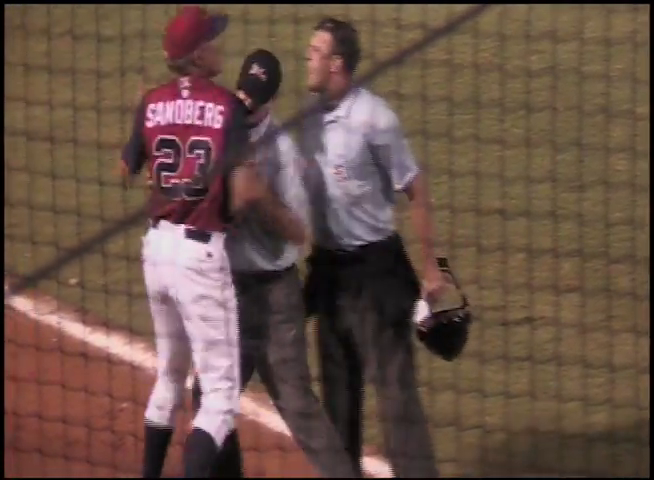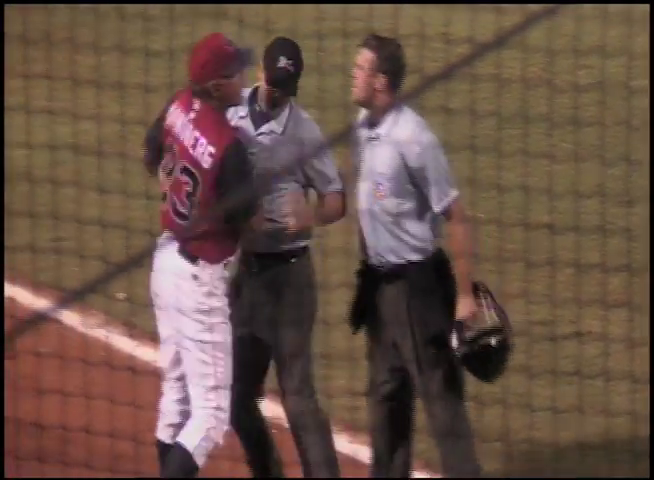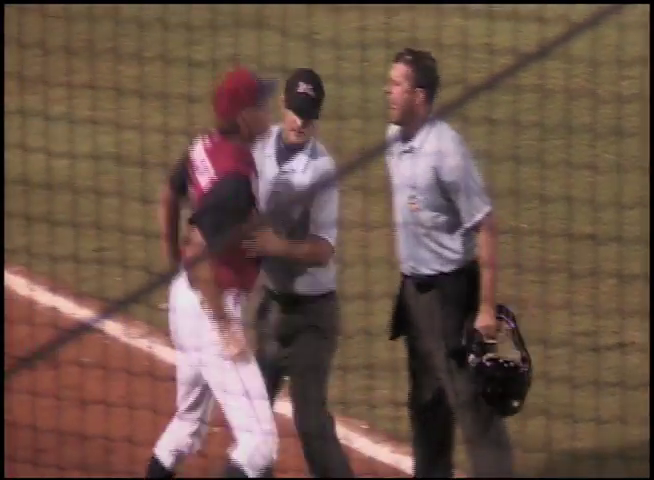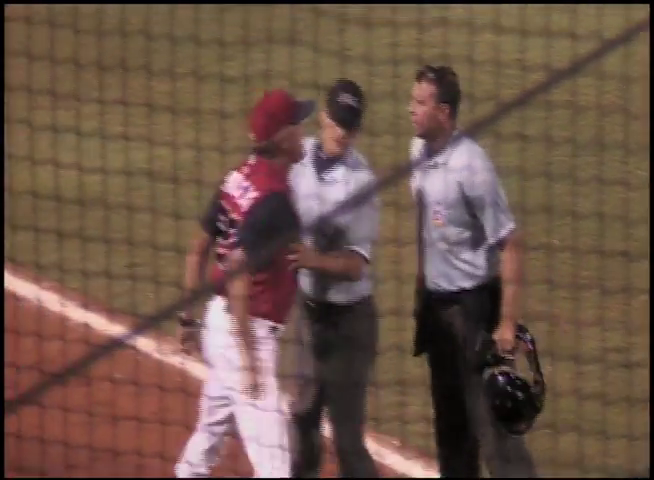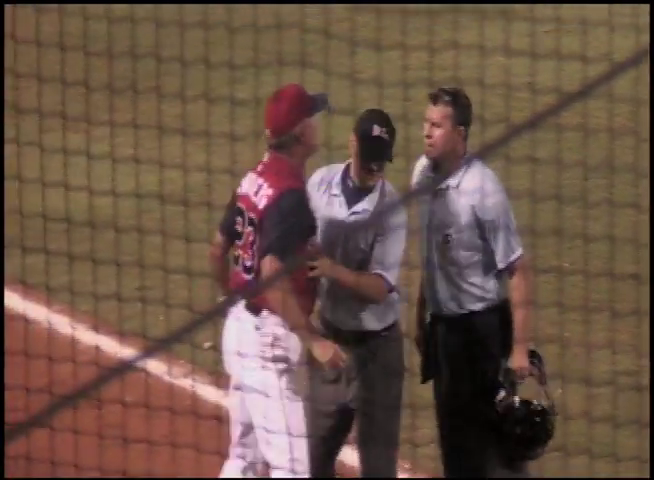
dt=0.2s
person 1, frame 1
left shoulder: (373, 117)
right shoulder: (311, 109)
left elbow: (415, 191)
left wrist: (429, 266)
right wrist: (310, 253)
left hip: (375, 265)
right hip: (327, 263)
left knee: (394, 382)
right knee: (336, 380)
person 1, frame 2
left shoulder: (413, 136)
right shoulder: (363, 125)
left elbow: (454, 214)
left wrist: (465, 293)
left hip: (418, 281)
right hip: (378, 280)
left knee: (441, 395)
right knee: (385, 391)
person 1, frame 3
left shoulder: (446, 150)
right shoulder: (396, 137)
left elbow: (485, 228)
left wrist: (486, 305)
left hip: (450, 291)
right hip: (415, 290)
left knee: (471, 404)
right knee: (424, 402)
person 1, frame 4
left shoulder: (471, 167)
right shoulder: (418, 151)
left elbow: (510, 244)
left wrist: (507, 321)
left hip: (473, 306)
right hip: (438, 305)
left knee: (492, 419)
right knee: (449, 419)
person 1, frame 5
left shoulder: (483, 189)
right shoulder: (423, 172)
left elbow: (517, 270)
left wrist: (519, 348)
right wrist: (421, 317)
left hip: (481, 330)
right hip: (443, 328)
left knee: (494, 442)
right knee: (454, 442)
person 2, frame 1
left shoulder: (151, 102)
right shoulder: (227, 107)
left elbow: (126, 172)
right elbow: (248, 192)
right wrist: (286, 222)
left hip: (157, 248)
right hip: (201, 254)
left knee: (169, 373)
right knee: (220, 394)
person 2, frame 2
left shoulder: (177, 107)
right shoulder: (228, 145)
left elbow: (152, 157)
right elbow: (247, 223)
left hip: (166, 262)
right hip: (198, 277)
left knee: (176, 389)
right knee: (209, 413)
person 2, frame 3
left shoulder: (204, 146)
right shoulder: (234, 178)
left elbow: (167, 198)
right elbow: (199, 258)
left wrist: (172, 255)
right wrist: (226, 328)
left hip: (186, 298)
right hip: (207, 306)
left knee: (190, 419)
right knee: (260, 440)
person 2, frame 4
left shoulder: (237, 177)
right shoulder: (274, 198)
left elbow: (198, 249)
right elbow: (238, 277)
left wrist: (190, 313)
right wrist: (250, 358)
left hip: (219, 320)
right hip: (246, 333)
left knee: (210, 433)
person 2, frame 5
left shoulder: (254, 177)
right shoulder: (290, 194)
left elbow: (218, 250)
right elbow: (273, 279)
right wrist: (312, 340)
left hip: (238, 326)
right hip: (267, 337)
person 3, frame 1
left shoulder: (280, 147)
left elbow: (294, 225)
left hip: (274, 288)
right hip: (231, 284)
left knee: (297, 403)
right knee: (208, 399)
person 3, frame 2
left shoulder: (303, 131)
right shoulder: (230, 112)
left elbow: (337, 202)
left wrist: (308, 217)
left hip: (287, 271)
right hip: (244, 267)
left knee: (297, 395)
right knee: (237, 392)
person 3, frame 3
left shoulder: (321, 168)
right shoulder: (260, 147)
left elbow: (322, 250)
left wrist: (280, 246)
left hip: (310, 308)
right hip: (271, 299)
left knee: (310, 417)
person 3, frame 4
left shoulder: (361, 180)
right shoulder: (297, 158)
left elbow: (357, 262)
left wrist: (315, 260)
left hip: (350, 318)
right hip: (310, 310)
left knee: (347, 434)
right knee: (303, 415)
person 3, frame 5
left shoulder: (391, 209)
right shoulder: (320, 182)
left elbow: (380, 287)
left wrist: (335, 271)
left hip: (377, 344)
right hip: (330, 337)
right knee: (317, 449)
